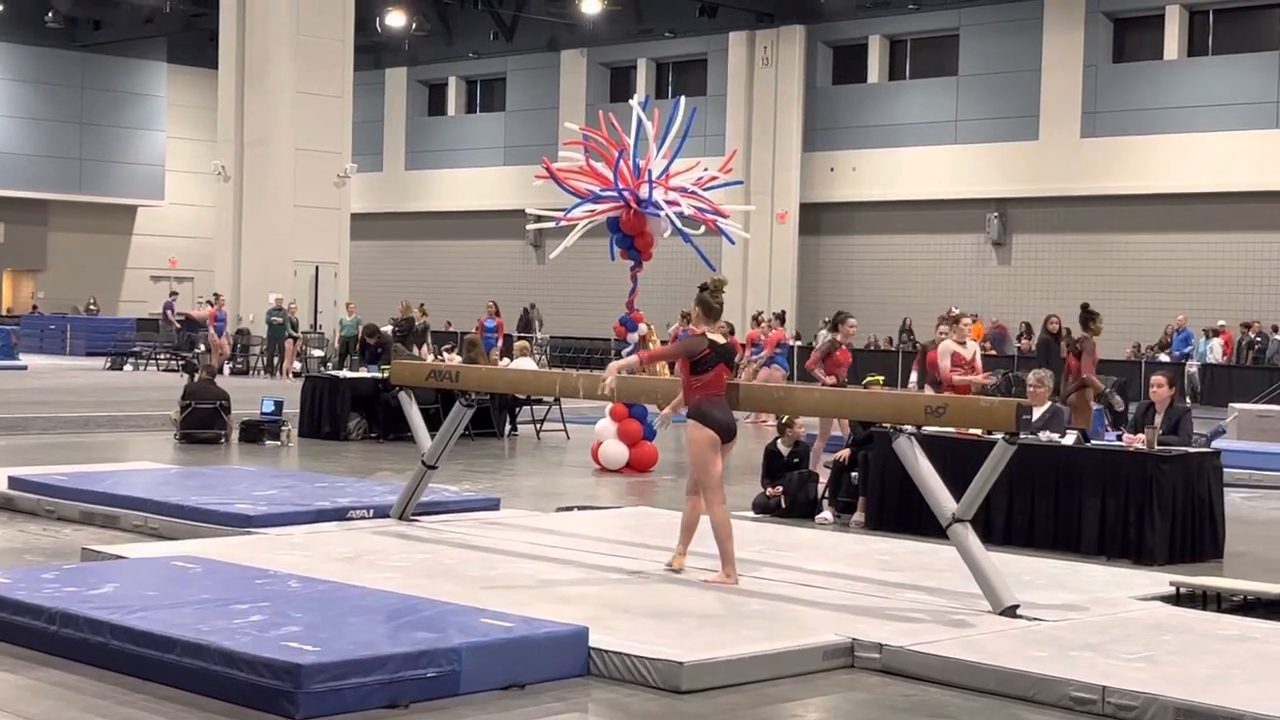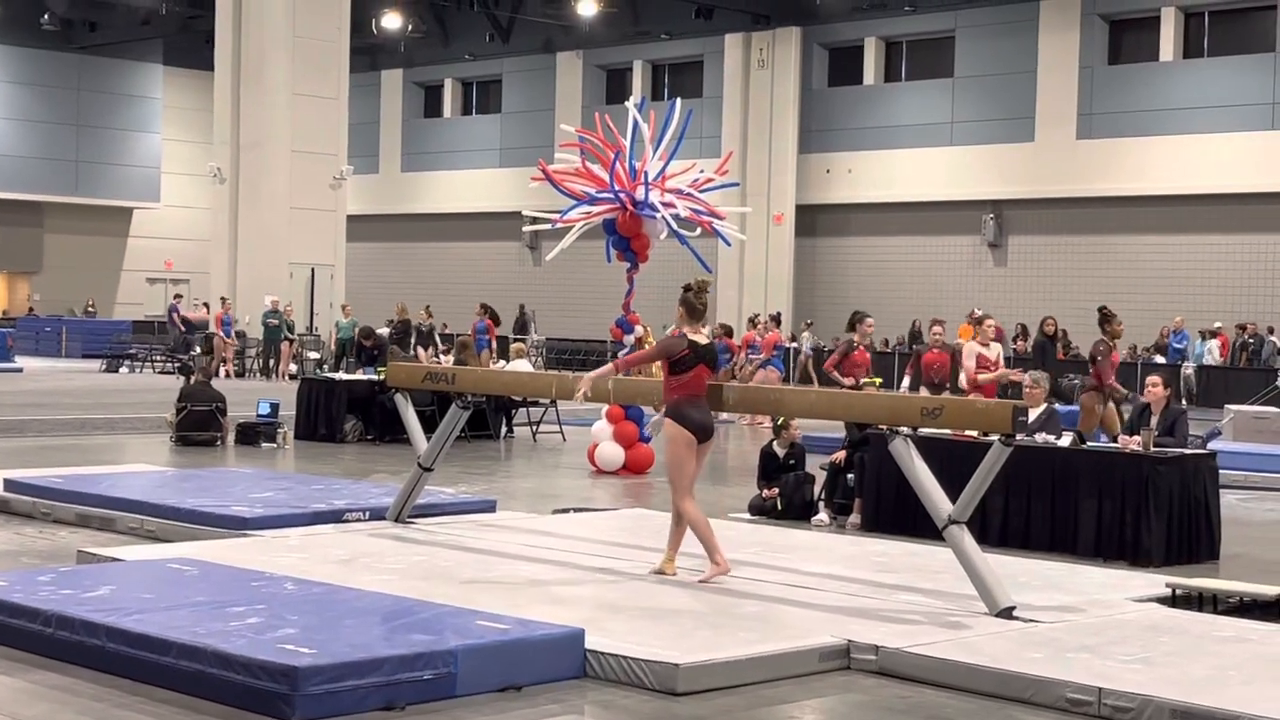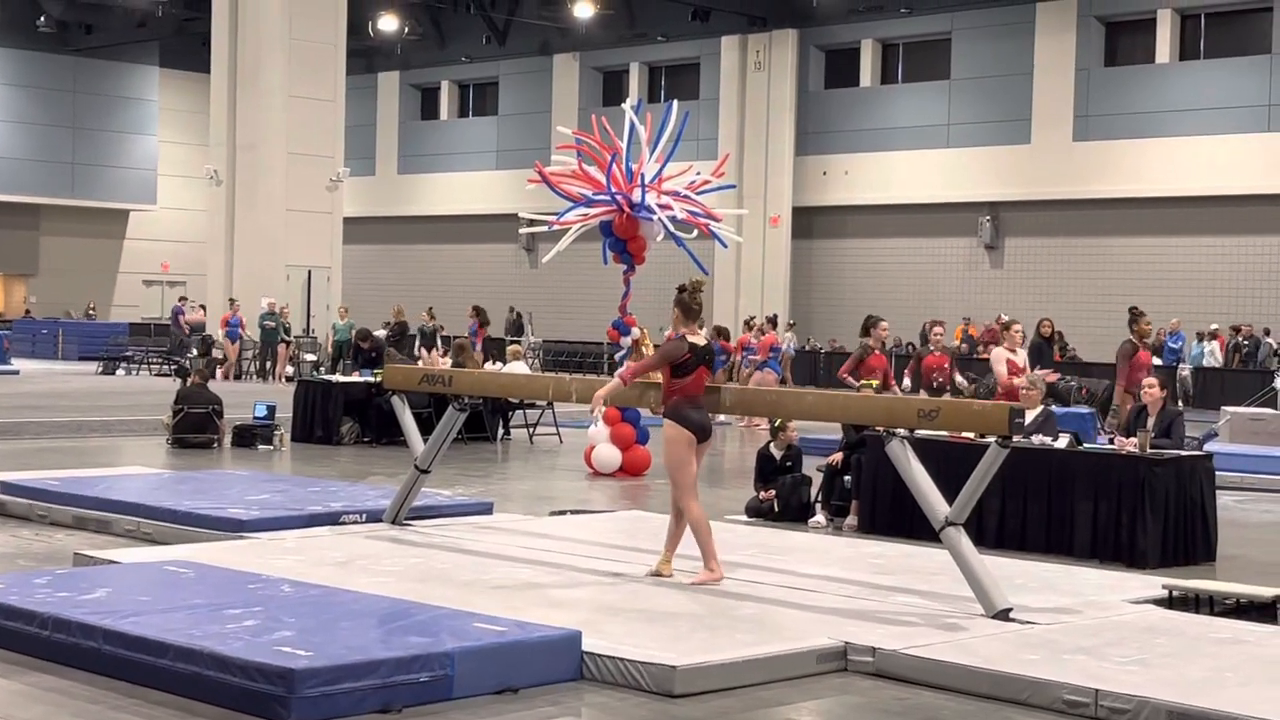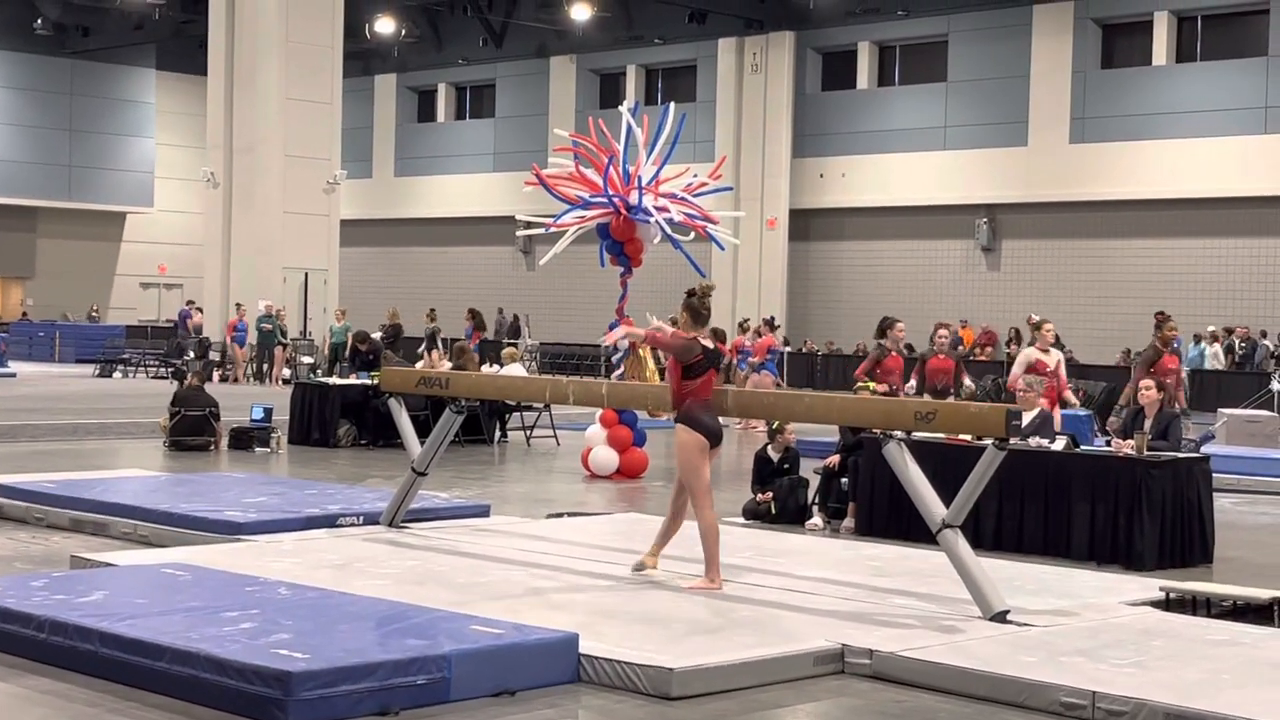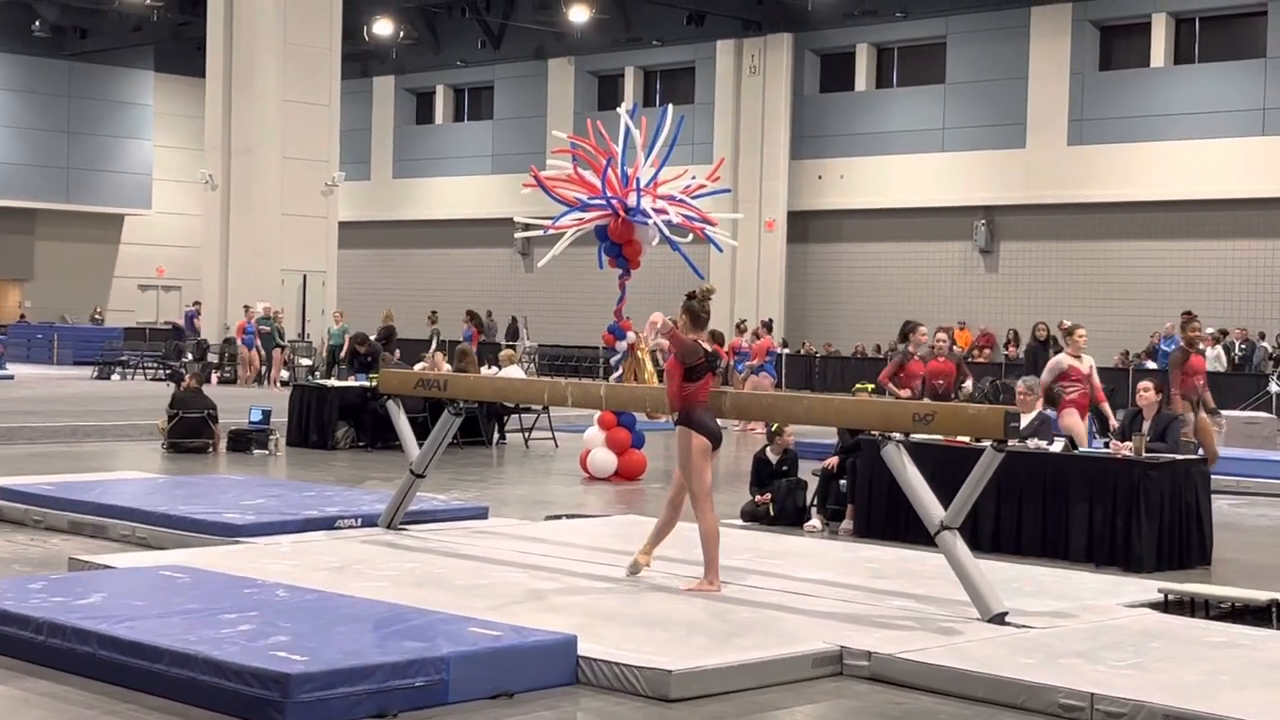
dt=0.3s
person 1, frame 1
left shoulder: (697, 342)
right shoulder: (727, 347)
left elbow: (657, 354)
left wrist: (618, 365)
right wrist: (671, 409)
left hip: (705, 421)
right hip: (726, 420)
left knee: (714, 499)
right knee: (695, 490)
left ankle: (729, 571)
right ankle: (679, 555)
person 1, frame 2
left shoulder: (677, 343)
right shoulder: (711, 348)
left elbow: (635, 359)
left wrist: (593, 375)
right wrist: (664, 413)
left hip: (682, 421)
right hip: (704, 420)
left knee: (683, 498)
right knee: (680, 495)
left ankle: (718, 560)
right ankle: (669, 560)
person 1, frame 3
left shoulder: (676, 345)
right shoulder: (706, 346)
left elbow: (640, 367)
left wrist: (605, 390)
right wrist: (656, 364)
left hip: (681, 421)
right hip: (701, 420)
left knee: (687, 499)
right knee: (679, 496)
left ankle: (713, 567)
right ankle: (666, 561)
person 1, frame 4
left shoulder: (688, 346)
right shoulder: (711, 348)
left elbow: (657, 339)
left wrist: (625, 330)
right wrist: (666, 329)
left hip: (692, 425)
right hip: (710, 424)
left knee: (702, 504)
right knee: (679, 496)
left ankle: (713, 576)
right ankle: (653, 553)
person 1, frame 5
left shoulder: (689, 348)
right shoulder: (706, 351)
left elbow: (675, 335)
left wrist: (661, 322)
right wrist: (668, 345)
left hip: (693, 428)
right hip: (705, 426)
left knee: (702, 507)
right knee: (674, 498)
left ankle: (711, 578)
right ankle: (646, 551)
